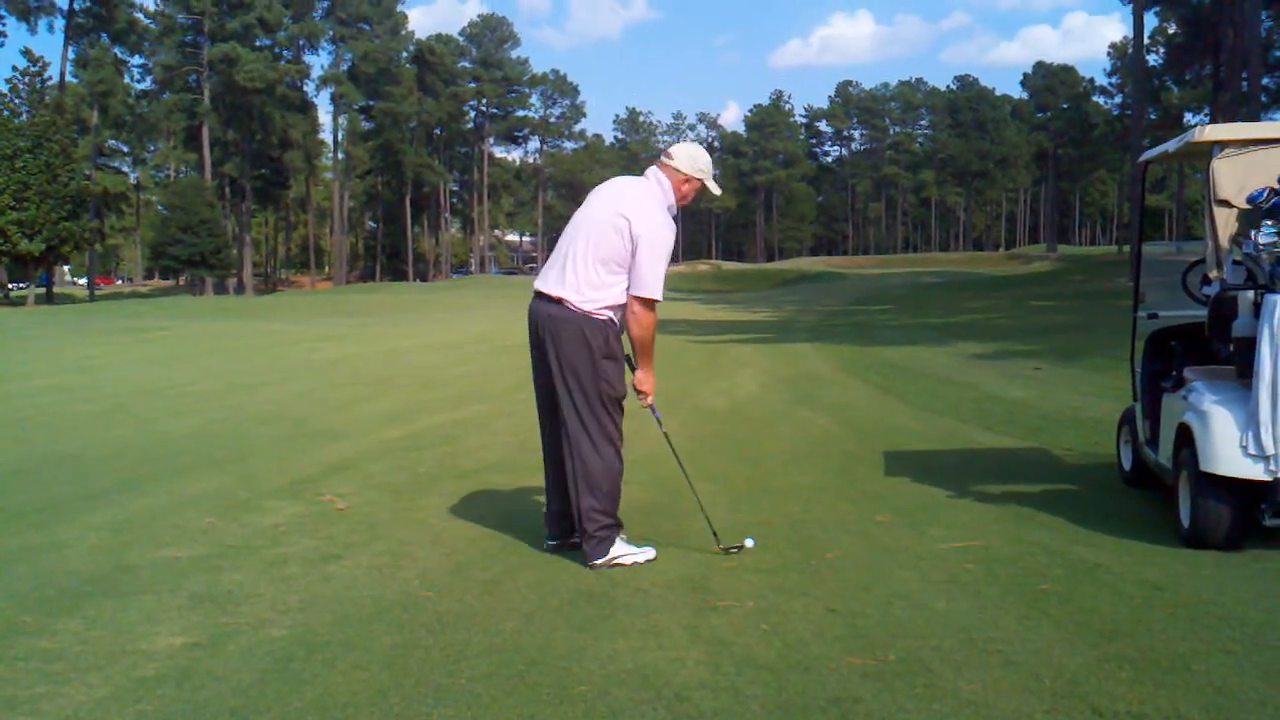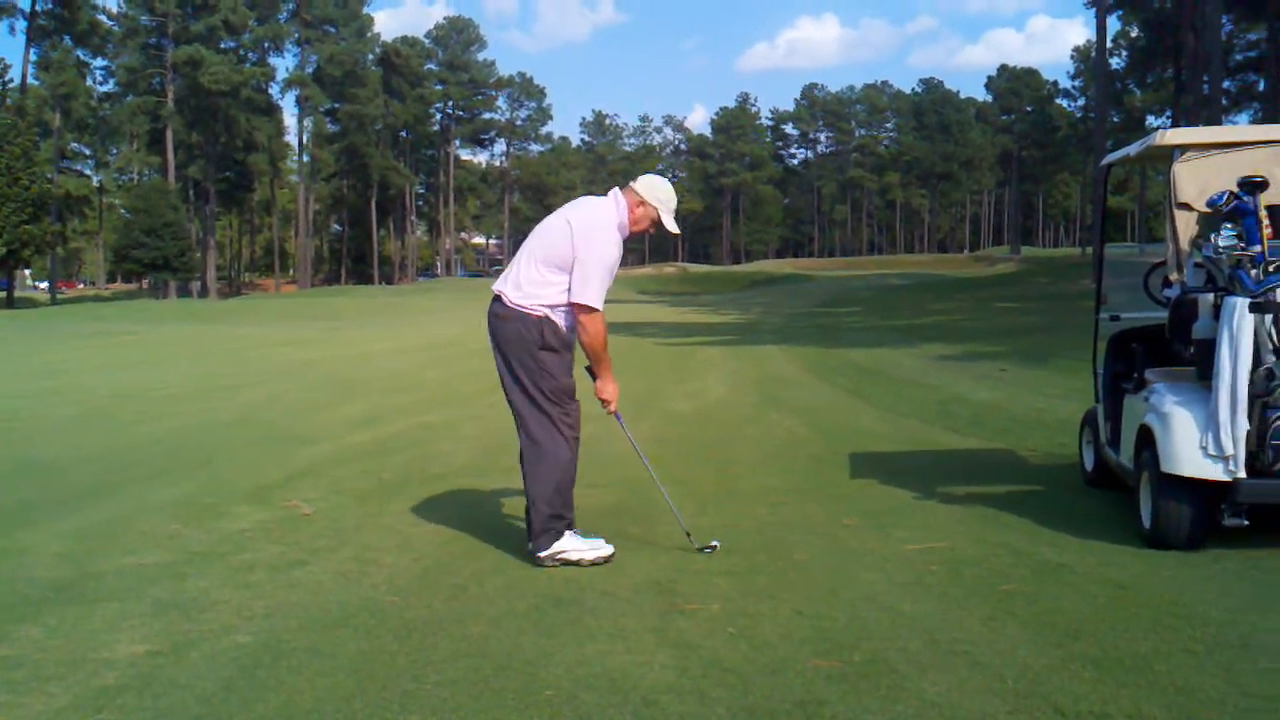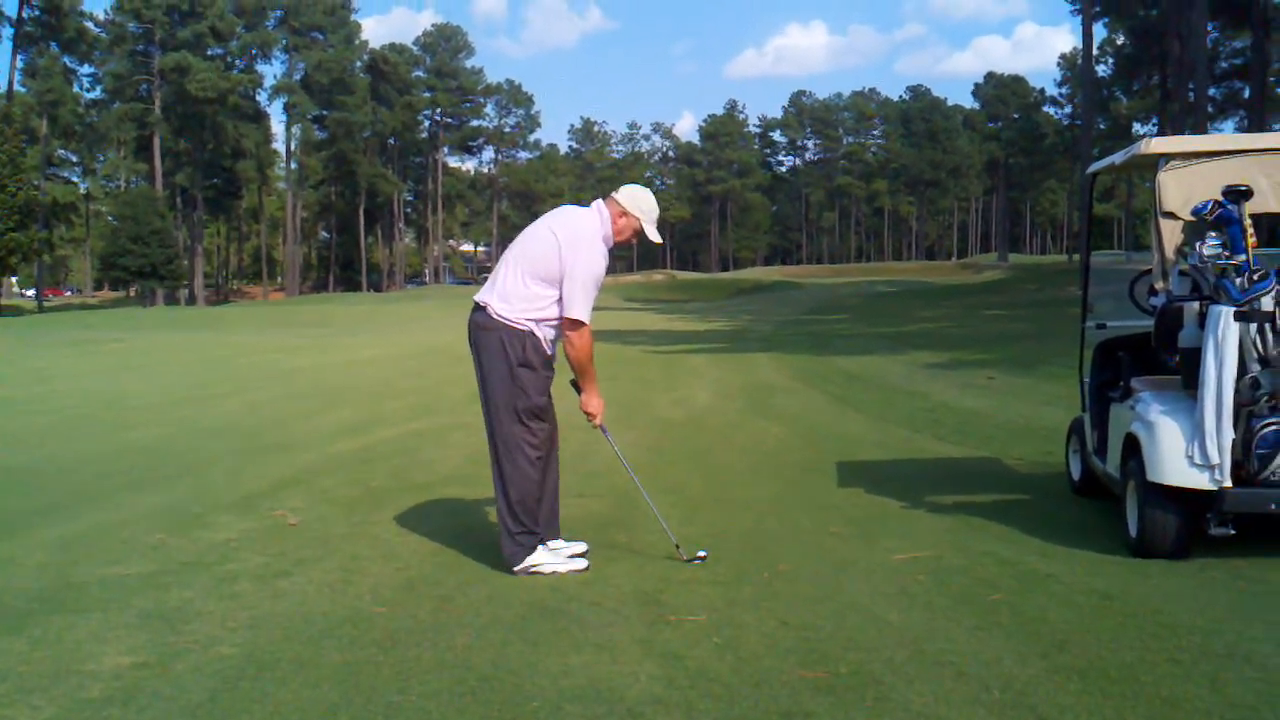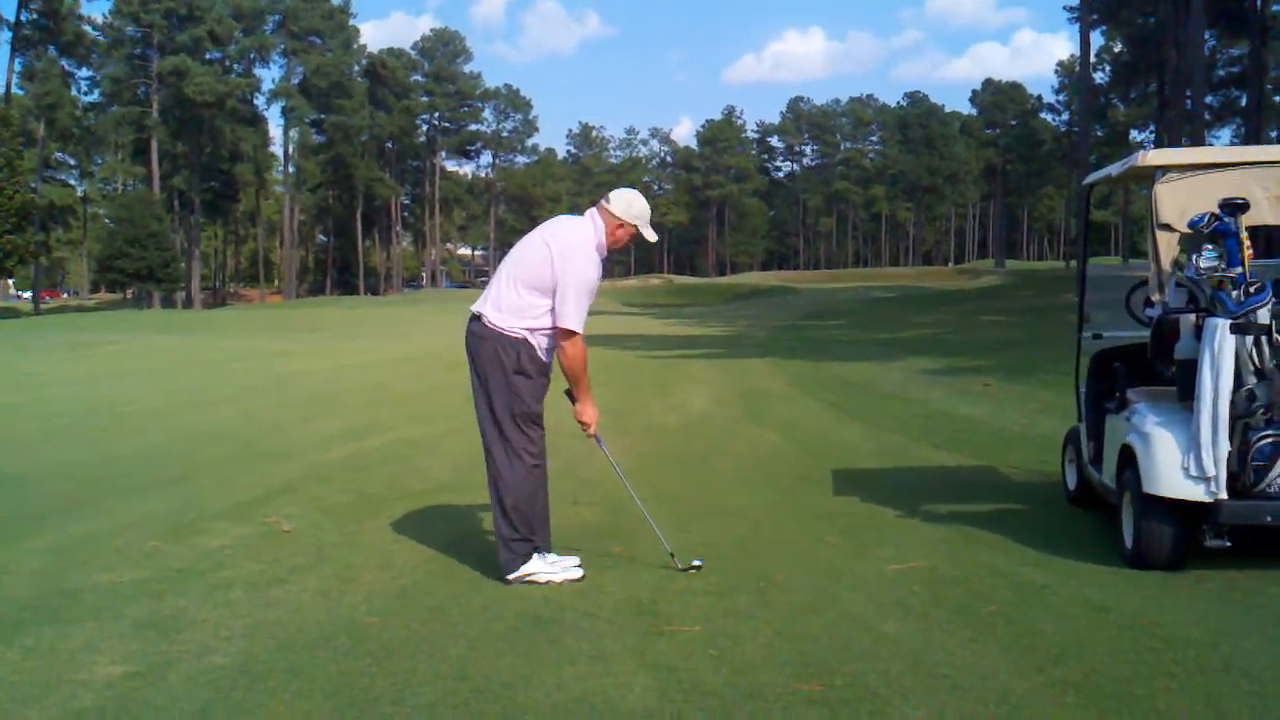
dt=0.5s
person 1, frame 1
left shoulder: (615, 187)
right shoulder: (657, 221)
right elbow: (640, 305)
right wrist: (645, 369)
left hip: (545, 307)
right hip: (583, 324)
left knee: (563, 427)
right knee: (596, 435)
left ankle: (562, 528)
right ankle: (602, 543)
person 1, frame 2
left shoulder: (593, 208)
right shoulder: (604, 232)
right elbow: (587, 313)
right wrist: (605, 376)
left hip: (521, 317)
right hip: (529, 324)
left knee: (547, 426)
right knee: (556, 425)
left ankle: (549, 529)
right ankle: (553, 535)
person 1, frame 3
left shoulder: (573, 217)
right shoulder: (590, 245)
right elbow: (575, 328)
right wrist: (590, 390)
left hip: (499, 326)
right hip: (510, 336)
left knee: (540, 437)
right knee: (524, 442)
left ankle: (541, 536)
right ankle: (526, 550)
person 1, frame 4
left shoulder: (569, 227)
right shoulder: (583, 255)
right elbow: (569, 337)
right wrist: (584, 400)
left hip: (500, 337)
right hip: (507, 345)
left knee: (525, 450)
right knee: (520, 451)
left ankle: (531, 549)
right ankle: (522, 559)
